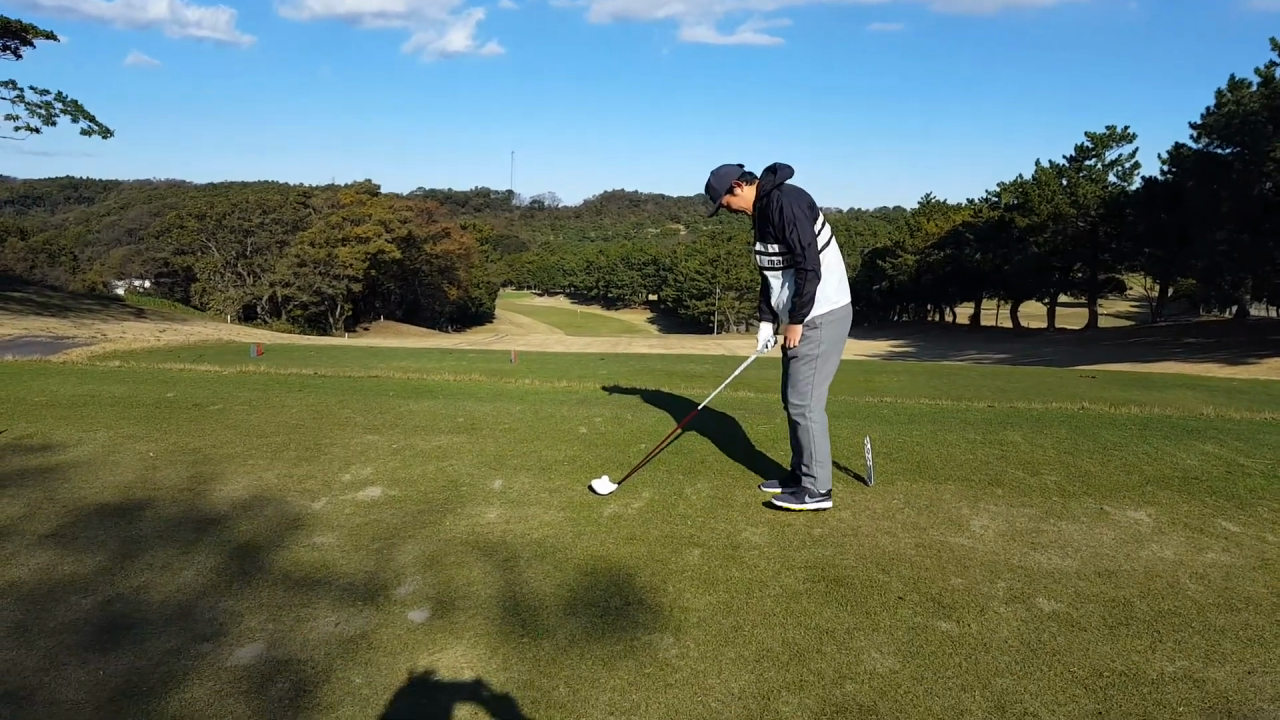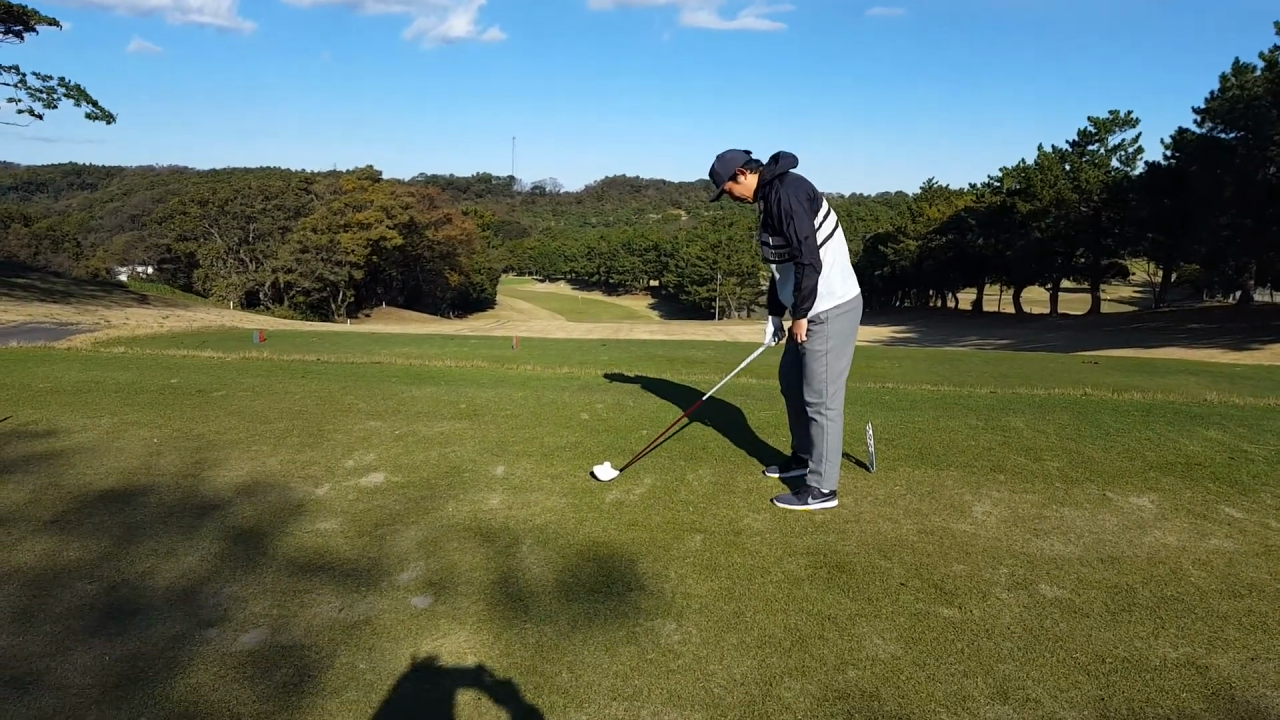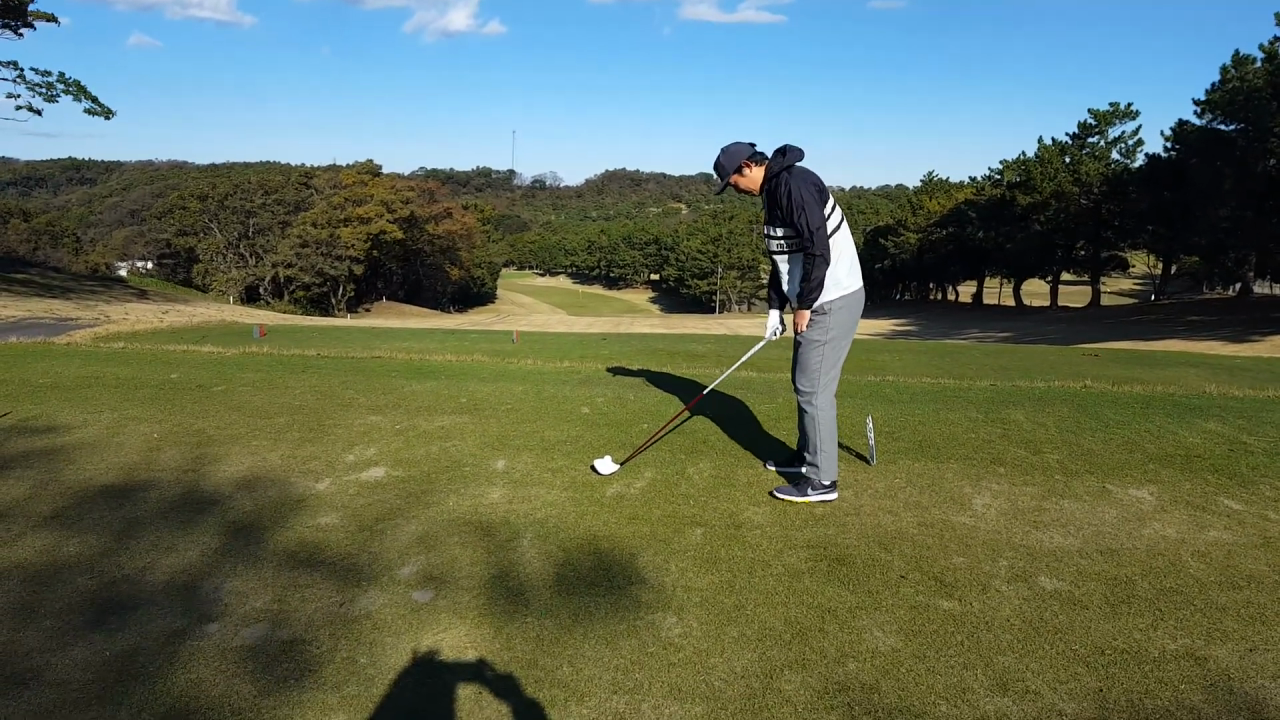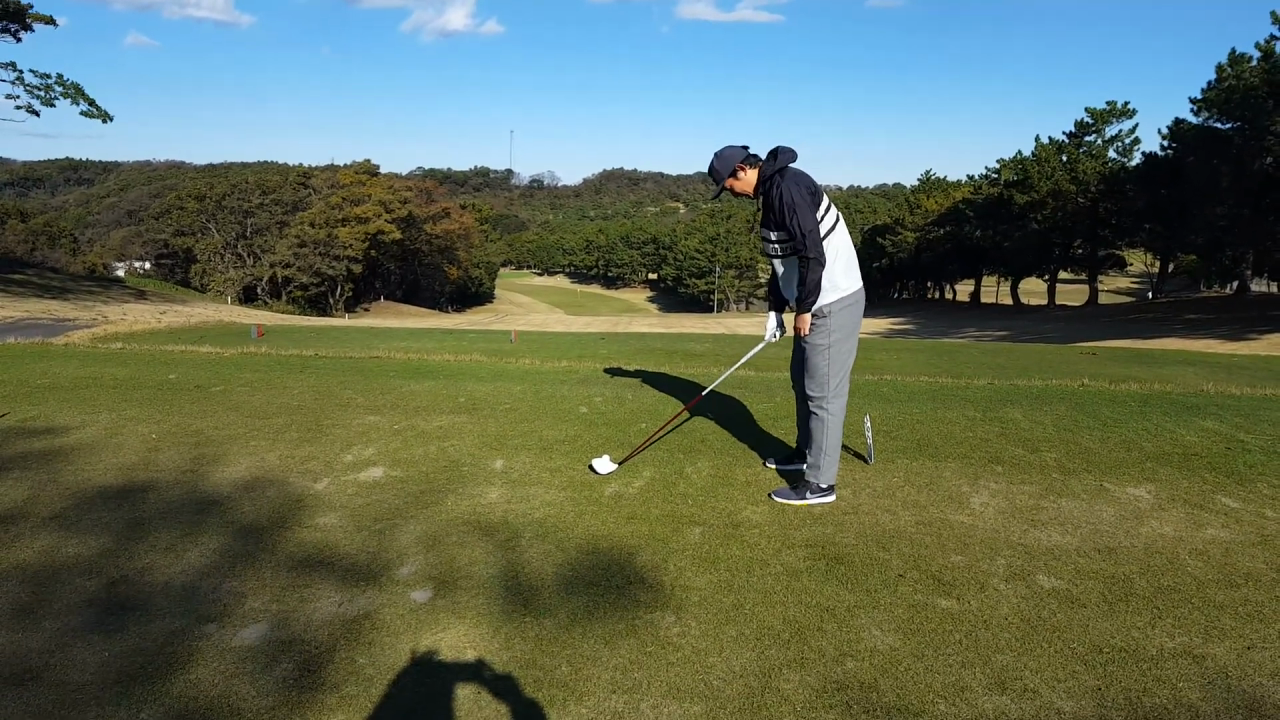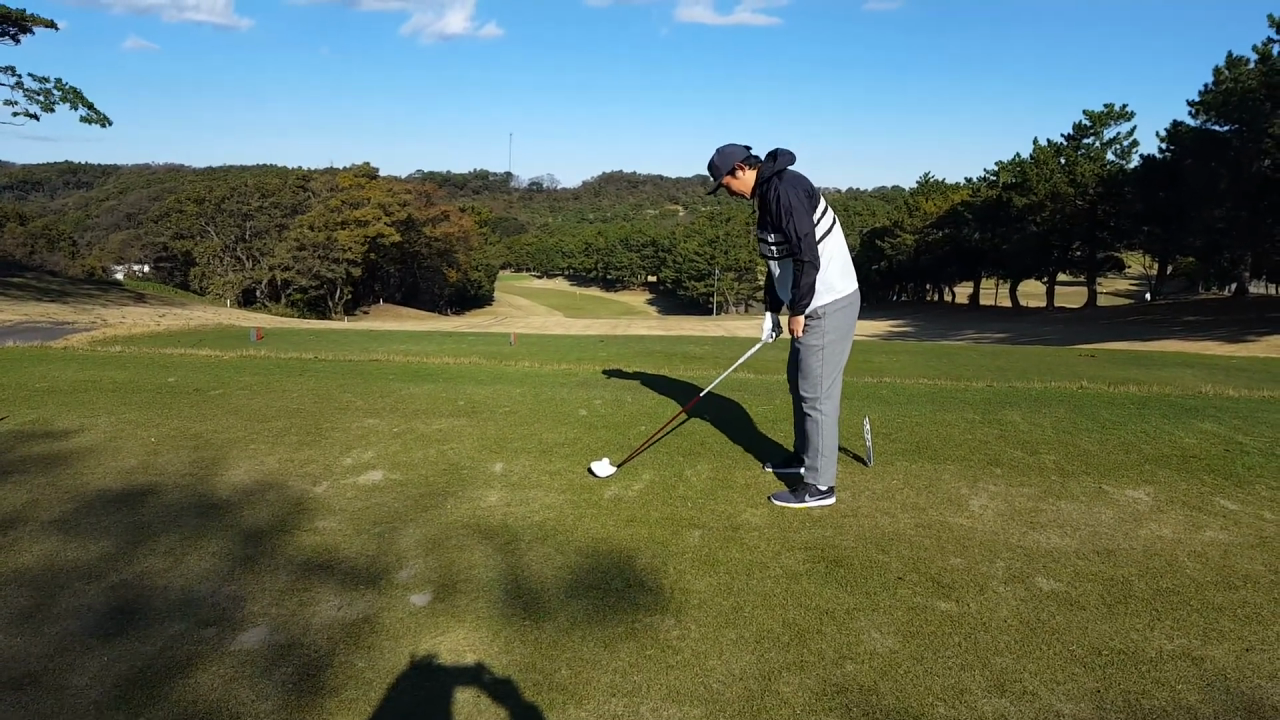
dt=0.4s
person 1, frame 1
left shoulder: (786, 201)
right shoulder: (763, 212)
left elbow: (810, 266)
right elbow: (771, 273)
left wrist: (795, 320)
right wrist: (767, 322)
left hip: (821, 315)
right hip: (803, 316)
left knee: (804, 402)
right knee: (794, 399)
left ankle: (817, 488)
right ankle: (801, 474)
person 1, frame 2
left shoulder: (787, 192)
right shoulder: (771, 196)
left elbow: (809, 260)
left wrist: (799, 314)
right wrist: (775, 314)
left hip: (829, 308)
right hip: (813, 308)
left knee: (821, 398)
right knee: (792, 381)
left ankle: (822, 488)
right ankle: (803, 457)
person 1, frame 3
left shoulder: (795, 184)
right shoulder: (775, 190)
left elbow: (818, 250)
right elbow: (782, 257)
left wrist: (804, 305)
right wrist: (775, 308)
left hip: (832, 300)
right hip: (816, 301)
left knee: (813, 387)
right knee: (806, 382)
left ankle: (822, 479)
right ankle: (807, 455)
person 1, frame 4
left shoulder: (788, 187)
right shoulder: (771, 192)
left elbow: (812, 254)
right elbow: (784, 258)
left wrist: (803, 309)
right wrist: (775, 310)
left hip: (833, 302)
right hip: (818, 302)
left knee: (824, 392)
right knee: (804, 381)
left ankle: (820, 483)
right ankle: (806, 453)
person 1, frame 5
left shoulder: (785, 189)
right shoulder: (768, 193)
left elbow: (808, 257)
right elbow: (779, 259)
left wrist: (797, 310)
right wrist: (772, 311)
left hip: (828, 303)
right hip: (814, 302)
left knee: (817, 393)
right knee: (801, 383)
left ankle: (820, 485)
right ankle: (804, 456)
